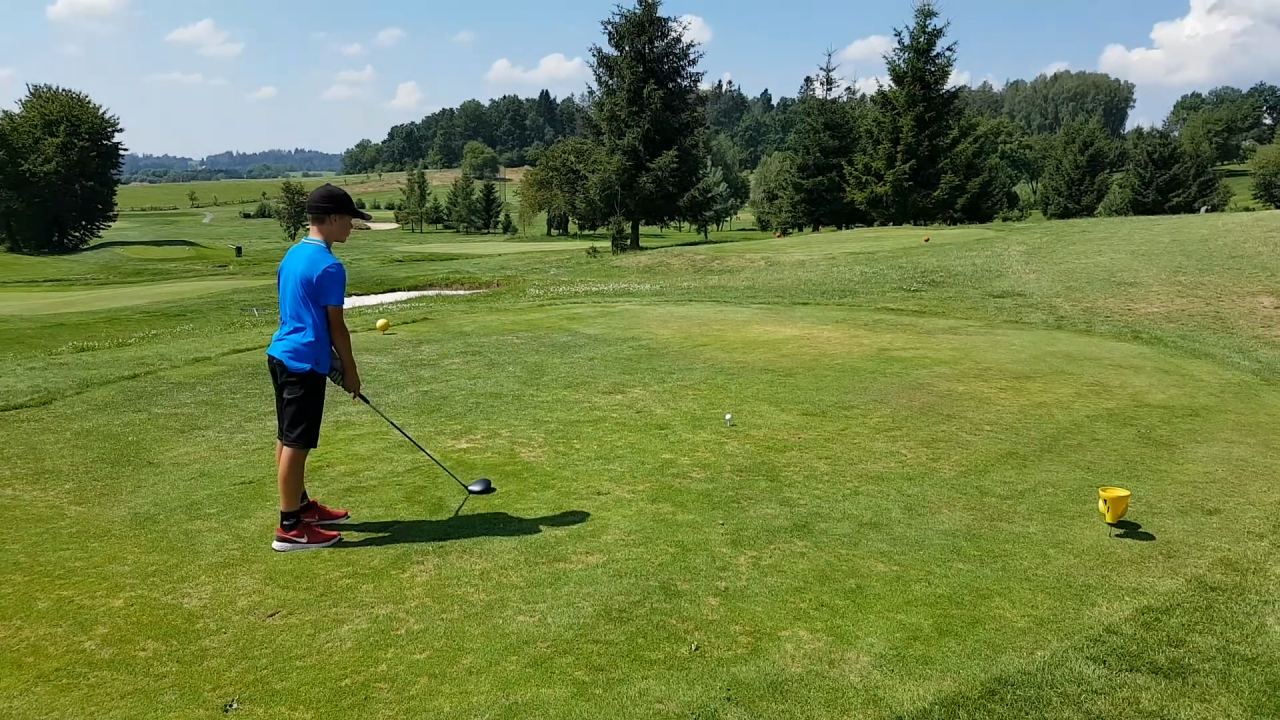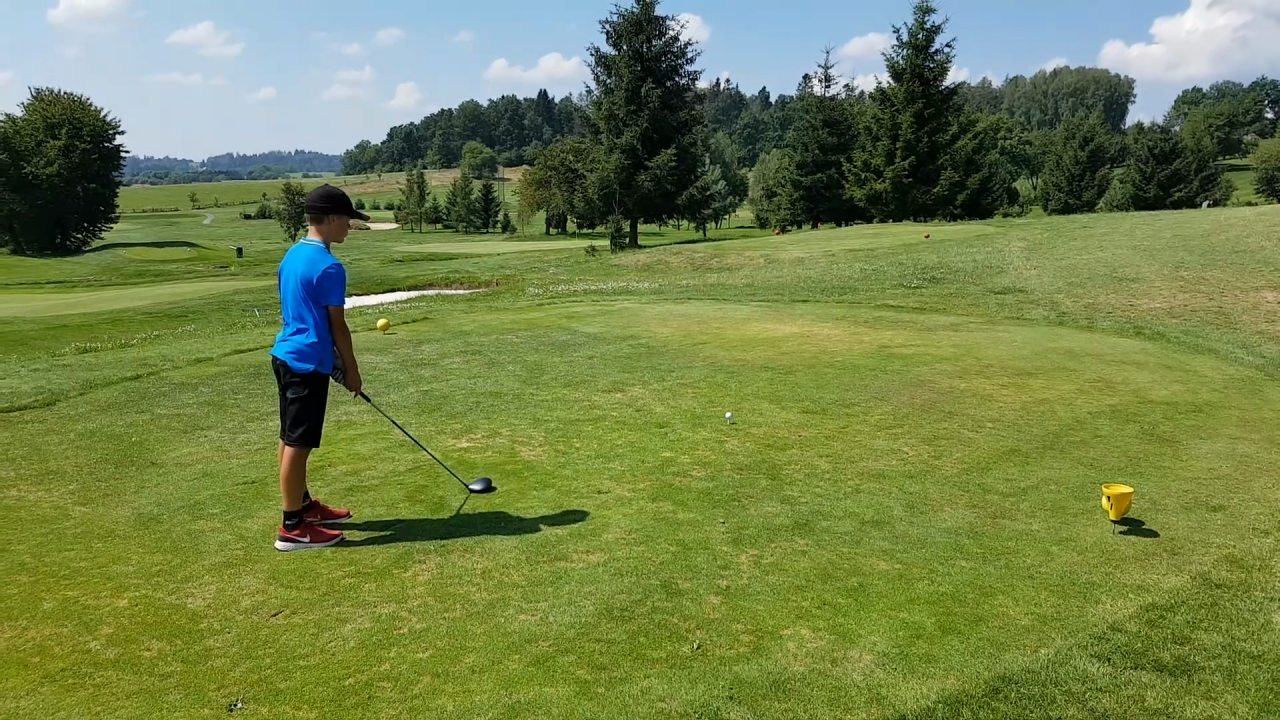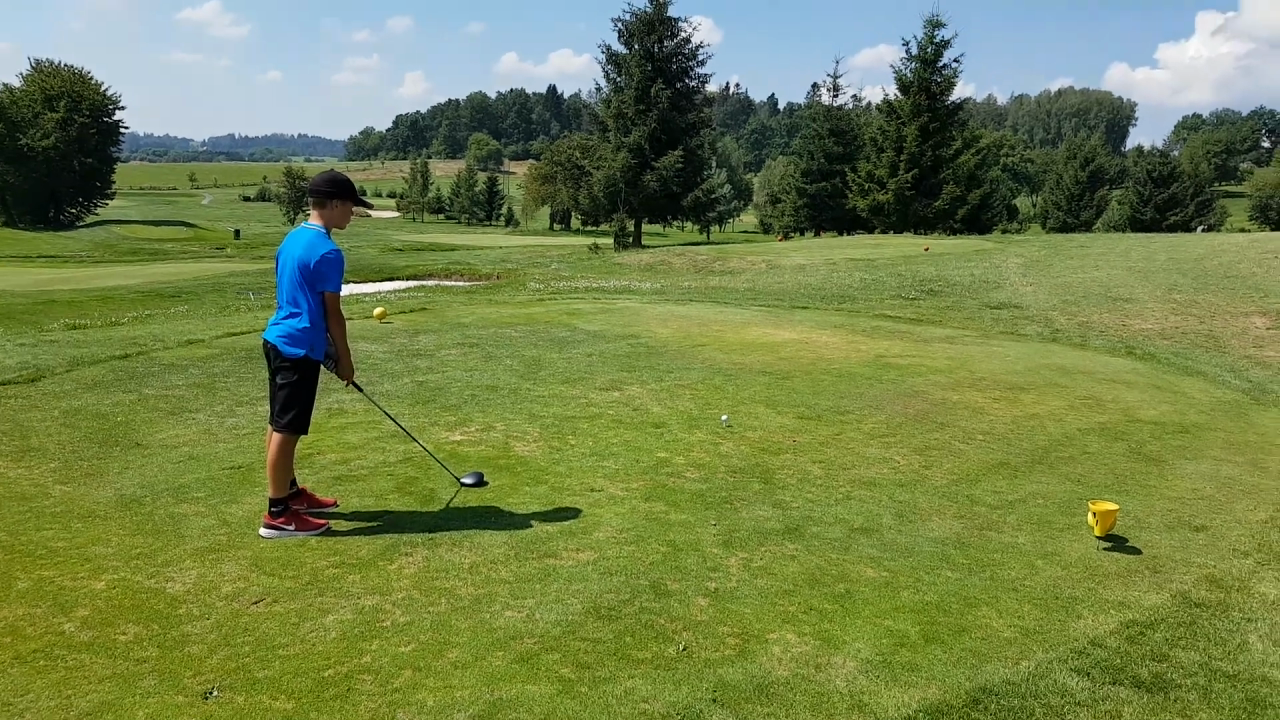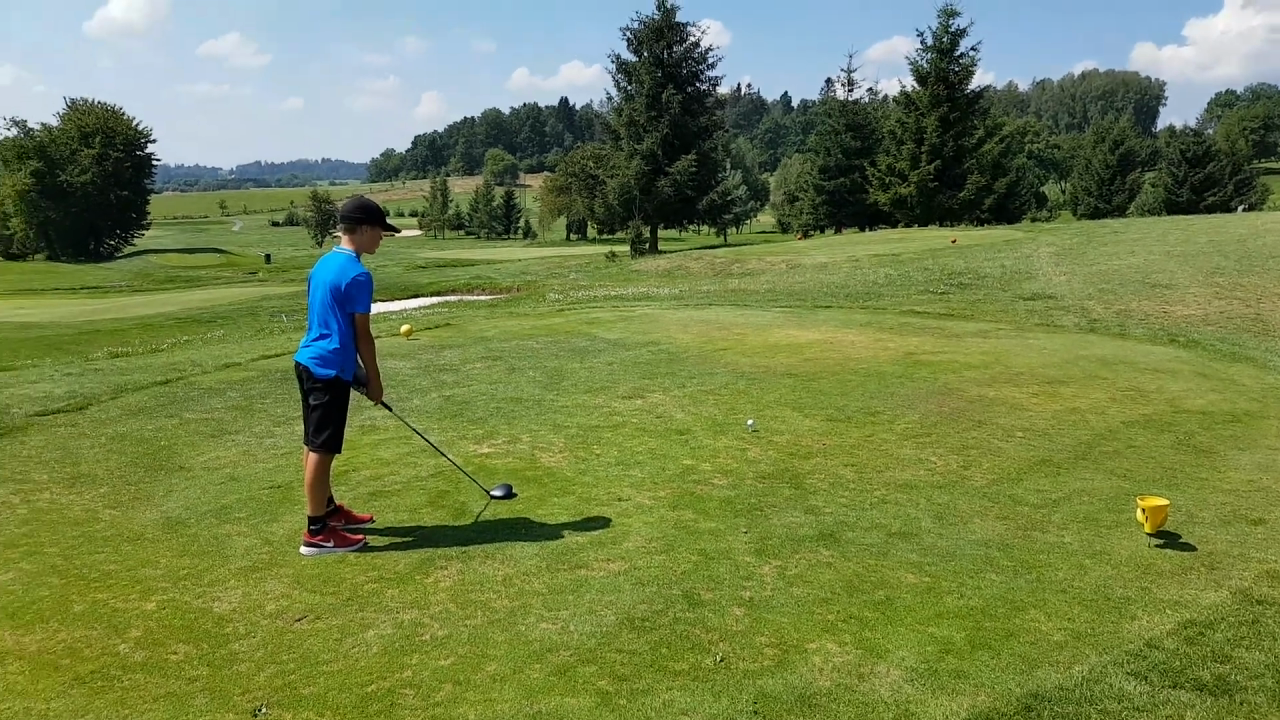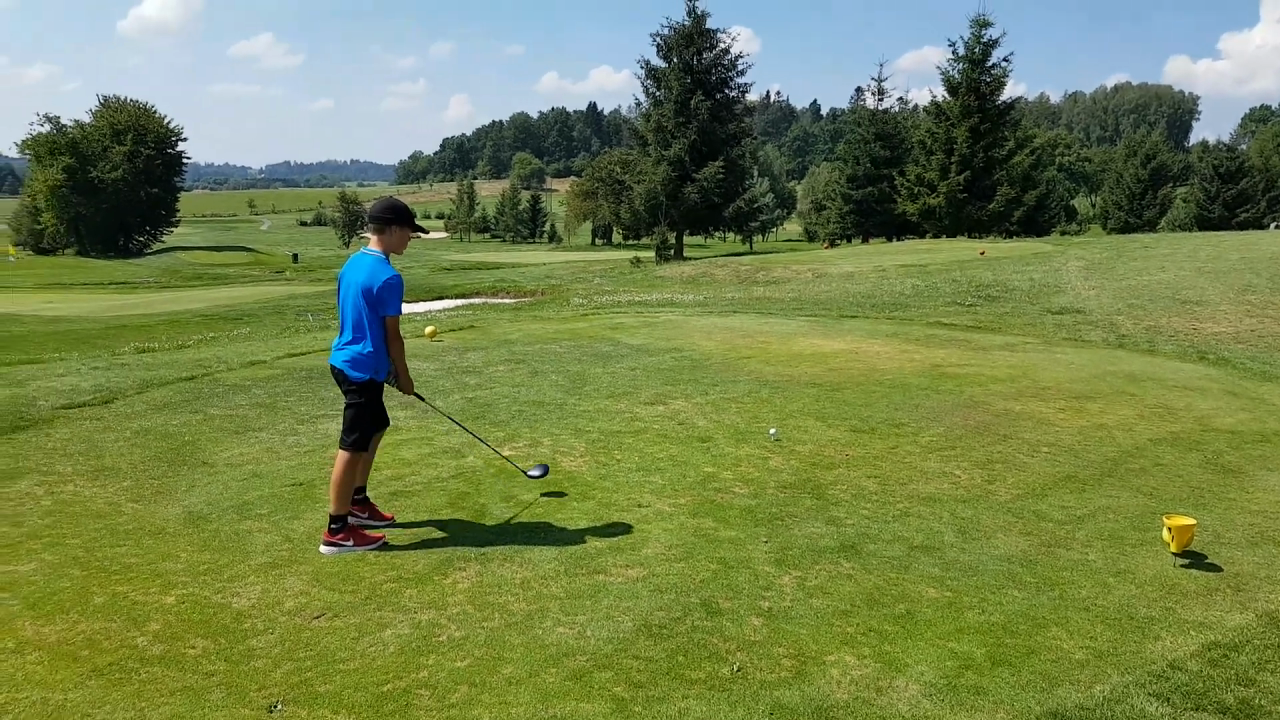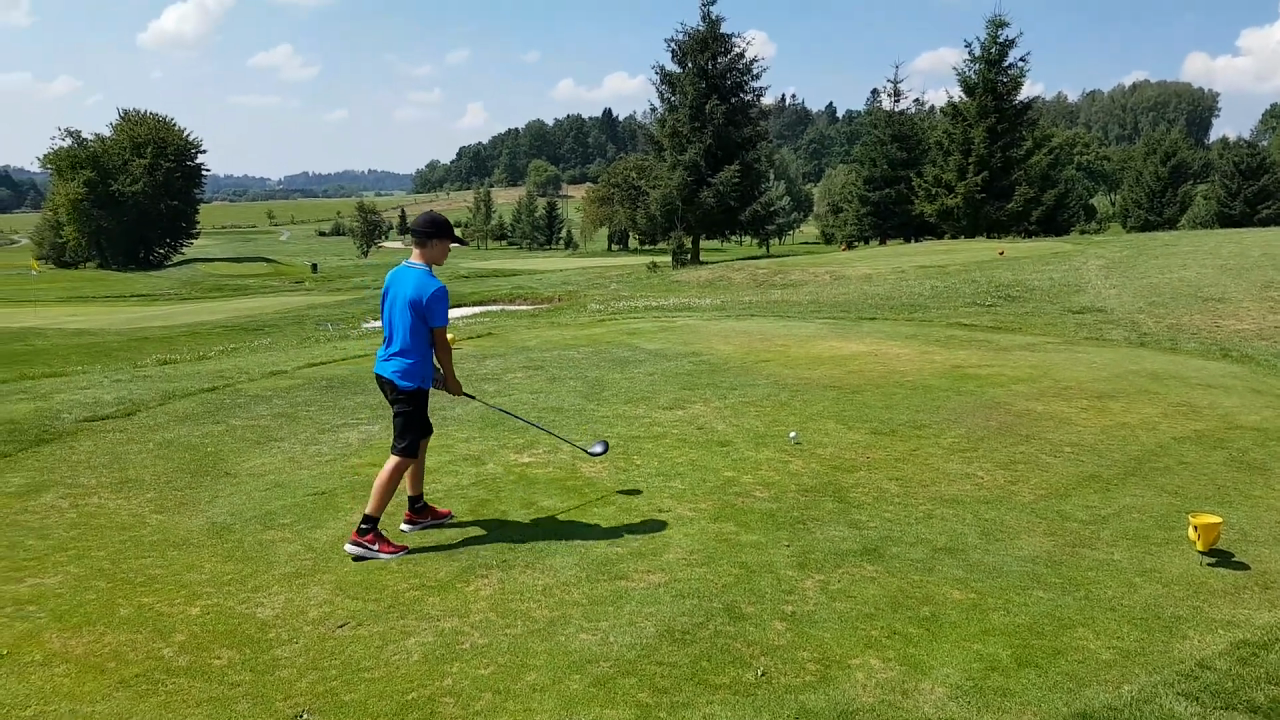
dt=0.3s
person 1, frame 1
left shoulder: (292, 255)
right shoulder: (328, 266)
right elbow: (336, 326)
left wrist: (333, 360)
right wrist: (349, 370)
left hip: (282, 354)
right hip: (305, 362)
left knee: (288, 438)
right knee: (296, 444)
left ankle: (301, 506)
right ankle: (289, 528)
person 1, frame 2
left shoulder: (292, 255)
right shoulder: (328, 266)
right elbow: (337, 325)
left wrist: (333, 358)
right wrist: (351, 369)
left hip: (286, 354)
right hip: (307, 362)
left knee: (290, 438)
right knee: (298, 444)
left ankle: (304, 505)
right ankle: (292, 527)
person 1, frame 3
left shoulder: (291, 239)
right shoulder: (327, 252)
right elbow: (332, 312)
left wrist: (325, 344)
right wrist: (344, 357)
left hip: (278, 339)
right hip: (299, 348)
left knee: (280, 426)
right knee: (286, 430)
left ankle: (291, 493)
right ankle: (277, 514)
person 1, frame 4
left shoulder: (323, 263)
right shoulder: (357, 274)
right elbow: (362, 334)
left wrist: (356, 368)
right wrist: (373, 377)
left hip: (309, 361)
right hip: (329, 369)
left knee: (315, 446)
right knee: (321, 449)
left ankle: (328, 509)
right ankle: (316, 532)
person 1, frame 5
left shoulder: (351, 264)
right shoulder: (388, 277)
right elbow: (392, 334)
left wrist: (387, 369)
right wrist: (403, 375)
left hip: (343, 360)
right hip: (363, 369)
left knee: (376, 428)
right knee: (353, 448)
left ankle: (356, 502)
right ankle: (336, 530)
person 1, frame 6
left shoulder: (393, 276)
right shoulder: (433, 288)
right elbow: (439, 342)
left wrist: (433, 371)
right wrist: (450, 378)
left hip: (387, 370)
right hip: (409, 378)
left knee: (419, 437)
right knee: (403, 455)
left ankle: (417, 510)
right ankle: (365, 533)
